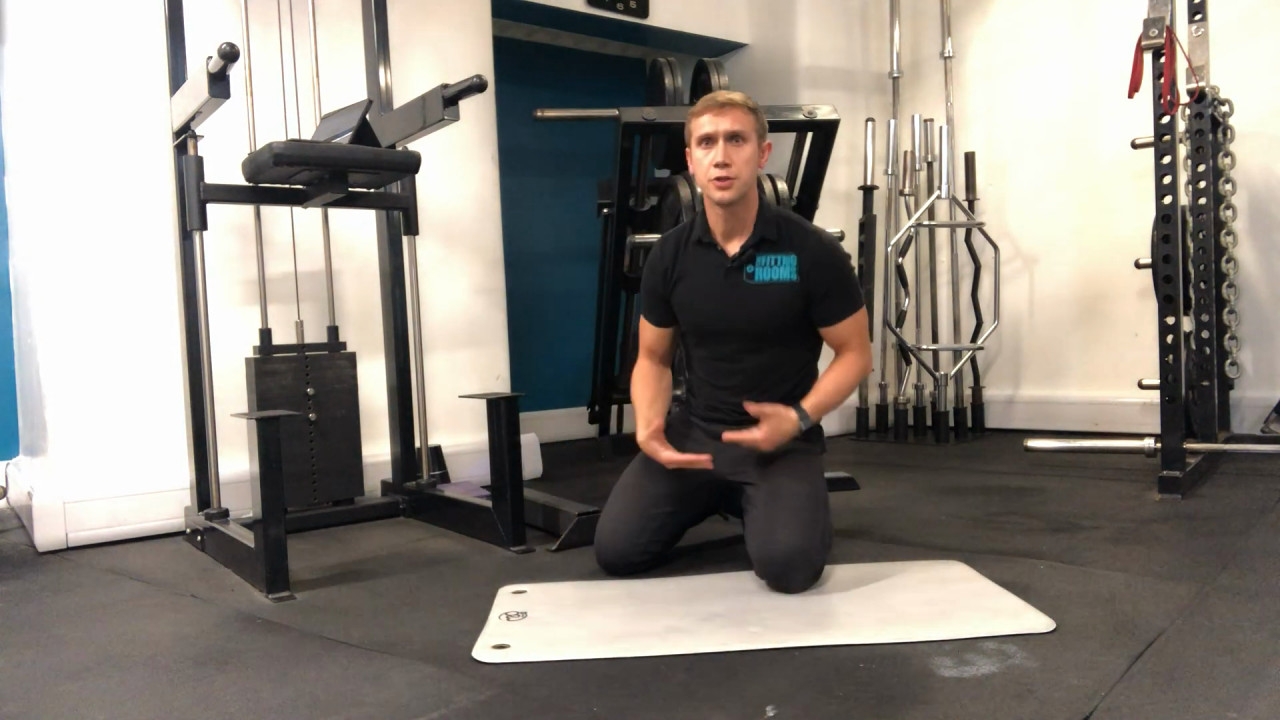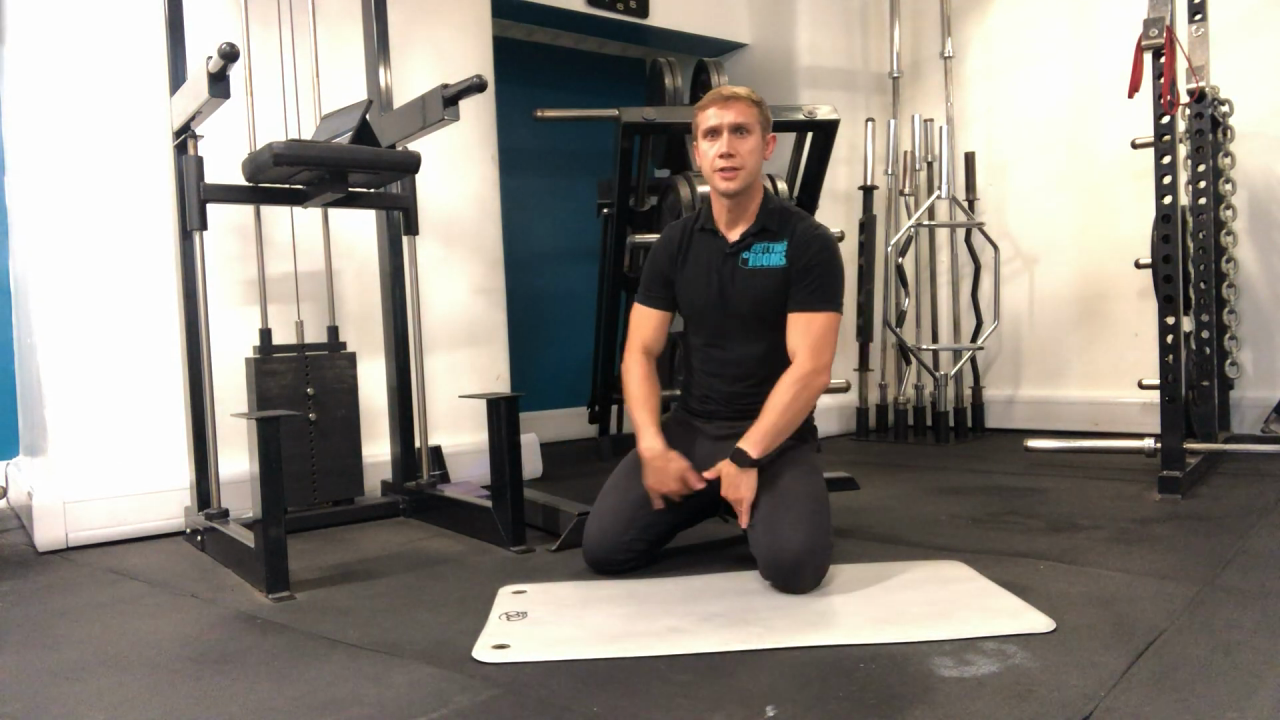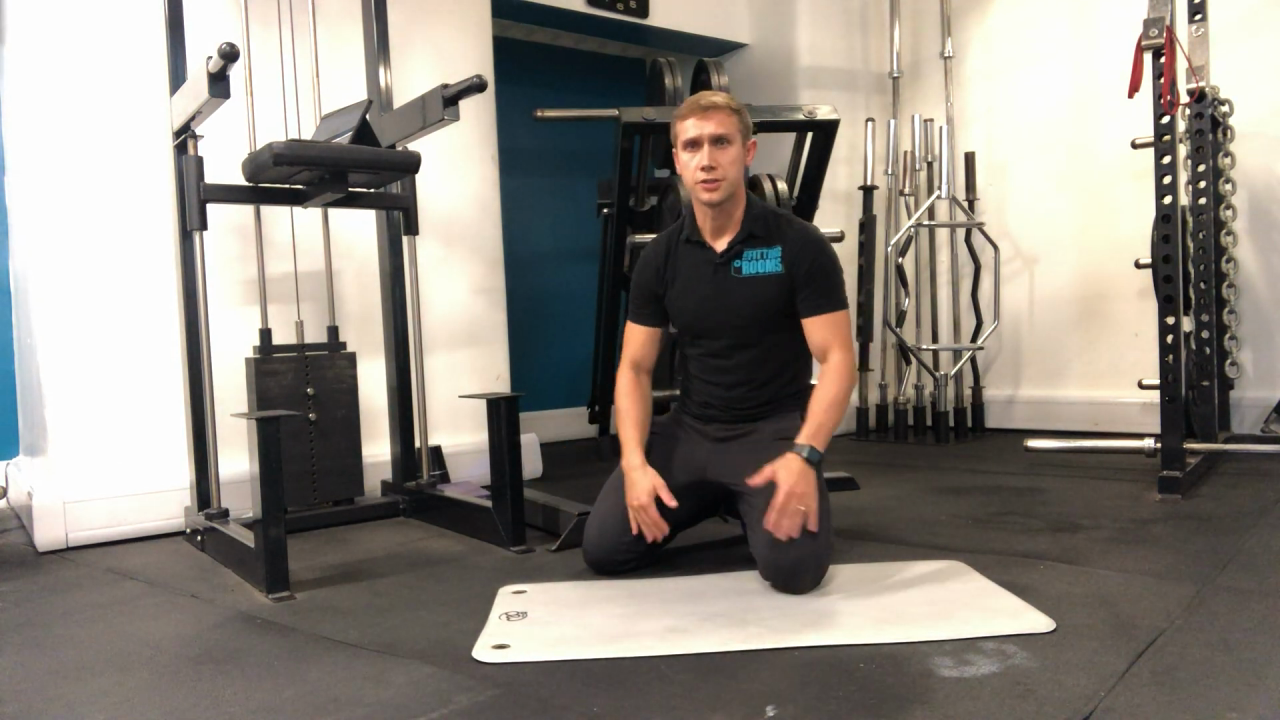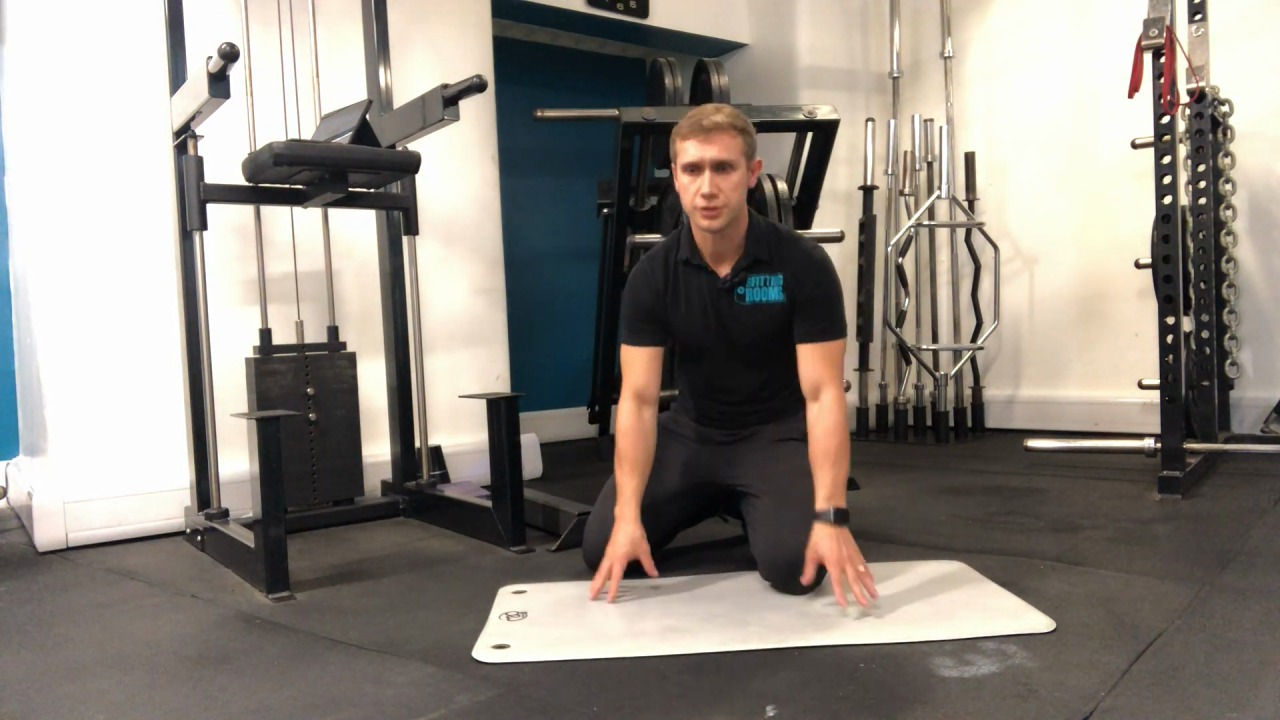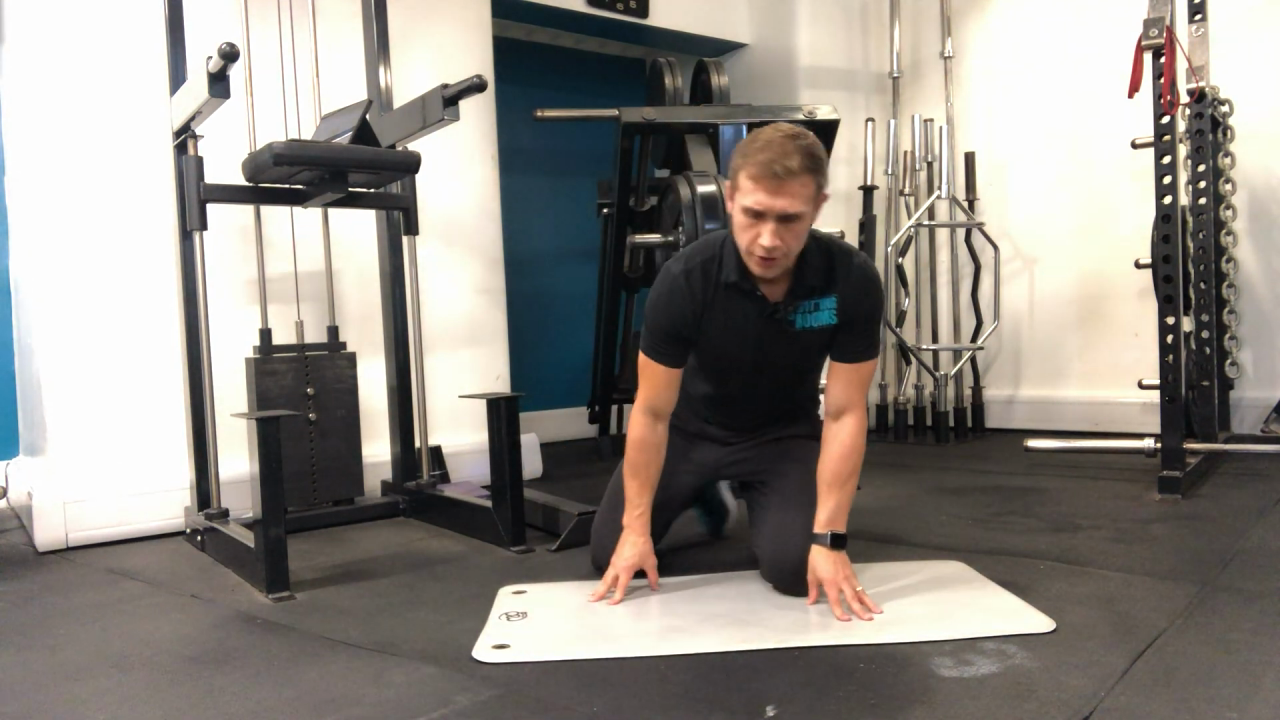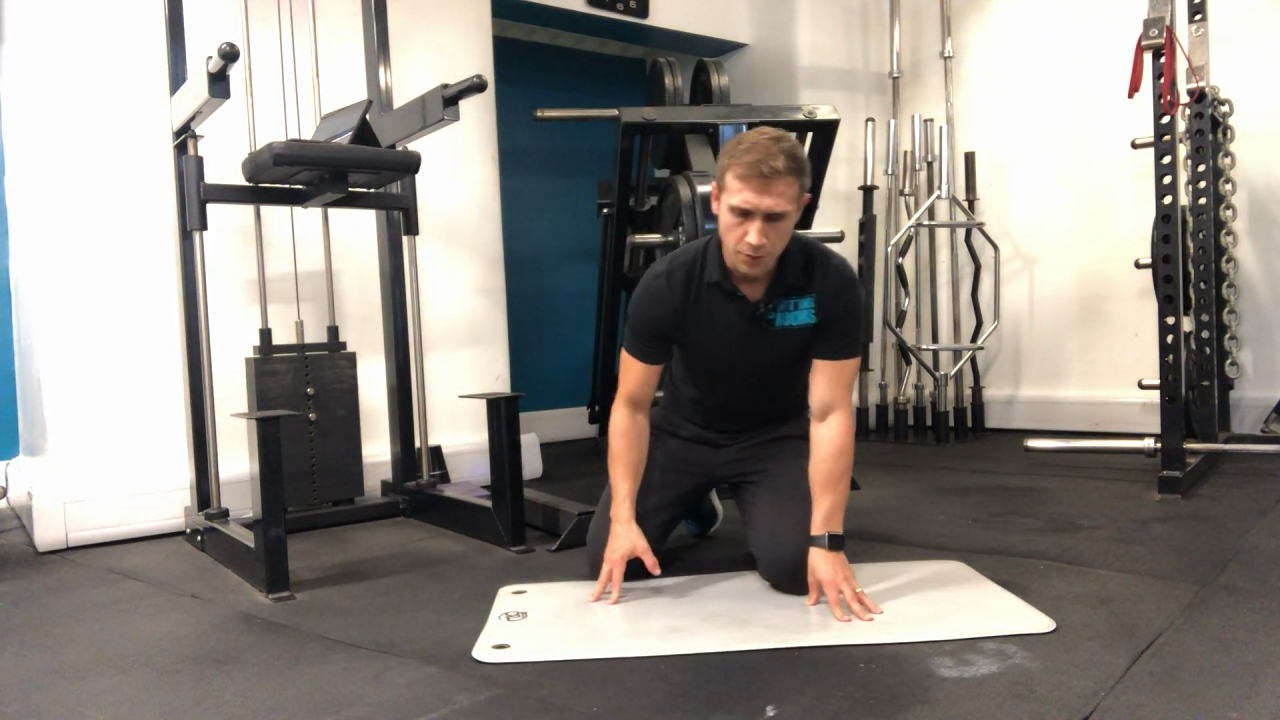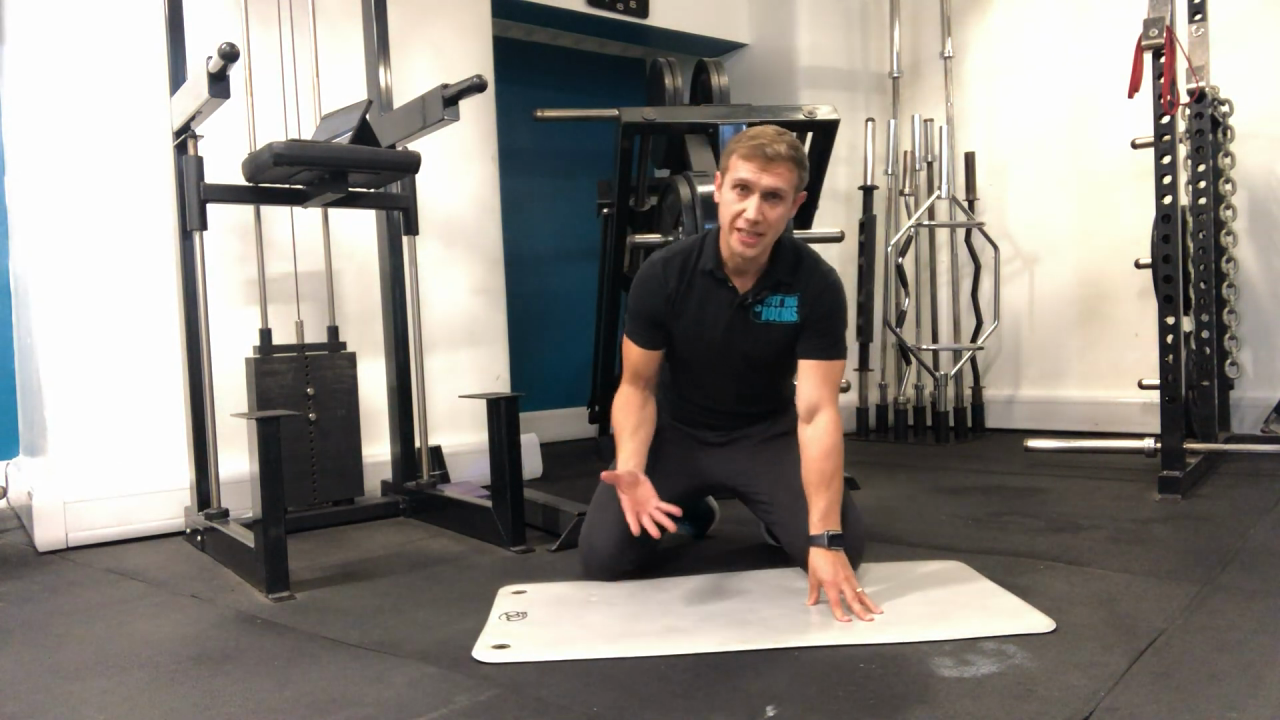
dt=0.4s
person 1, frame 1
left shoulder: (812, 252)
right shoulder: (670, 254)
left elbow: (855, 357)
right elbow: (653, 357)
left wrist: (798, 417)
right wrist: (646, 428)
left hip: (781, 437)
right hip: (696, 431)
left knee: (788, 564)
right knee: (617, 550)
left ankle: (779, 502)
right ankle: (714, 498)
person 1, frame 2
left shoulder: (807, 243)
right shoulder: (675, 244)
left elbow: (810, 369)
right elbow: (641, 353)
left wrist: (746, 458)
right wrist: (654, 445)
left hip: (774, 438)
right hip: (691, 428)
left knee: (795, 565)
right knee: (603, 549)
left ankle: (761, 506)
right ankle: (706, 503)
person 1, frame 3
left shoulder: (800, 246)
right shoulder: (659, 258)
left elbow: (836, 360)
right elbow: (636, 368)
left wrist: (804, 455)
right wrist: (636, 462)
left hip: (773, 432)
right hip: (689, 431)
left knee: (794, 565)
right knee: (605, 550)
left ankle: (751, 503)
right ankle: (715, 499)
person 1, frame 4
left shoulder: (803, 265)
right shoulder: (652, 274)
left elbow: (823, 394)
right elbow: (639, 399)
left wrist: (830, 516)
right wrist: (627, 515)
left hip: (776, 436)
right hip: (689, 434)
left knee: (793, 567)
right knee: (603, 551)
left ankle: (754, 506)
right ankle: (715, 498)
person 1, frame 5
left shoulder: (854, 280)
right shoulder: (684, 280)
left elbow: (844, 415)
right elbow: (652, 414)
left wrist: (828, 539)
right wrist: (635, 529)
left hip: (785, 433)
right hip: (692, 429)
left knee: (792, 568)
right knee: (611, 555)
left ankle: (754, 501)
right ankle: (707, 493)
person 1, frame 6
left shoulder: (832, 282)
right shoulder: (667, 283)
left elbow: (830, 414)
right elbow: (632, 406)
left wrist: (826, 540)
right wrist: (622, 518)
left hip: (775, 437)
right hip: (683, 434)
left knee: (791, 567)
right knee: (611, 558)
left ankle: (751, 506)
right ankle: (696, 502)
person 1, frame 7
left shoulder: (817, 285)
right shoulder: (663, 274)
left elbow: (816, 412)
right elbow: (637, 385)
left wrist: (824, 537)
right wrist: (630, 468)
left hip: (766, 434)
right hip: (679, 432)
left knee: (844, 552)
right knee: (603, 557)
left ankle: (768, 512)
right ankle: (691, 507)
